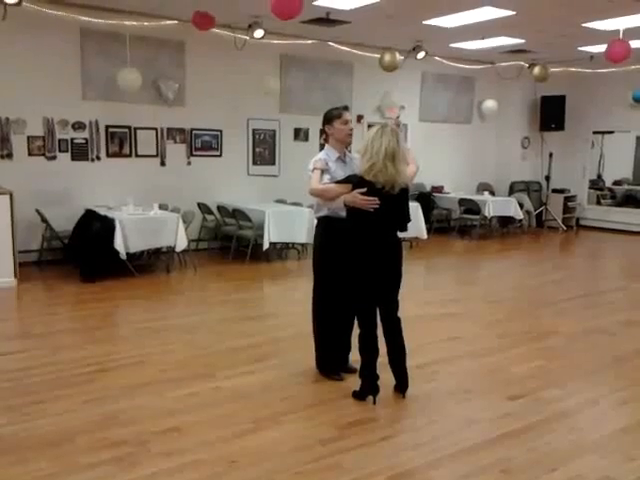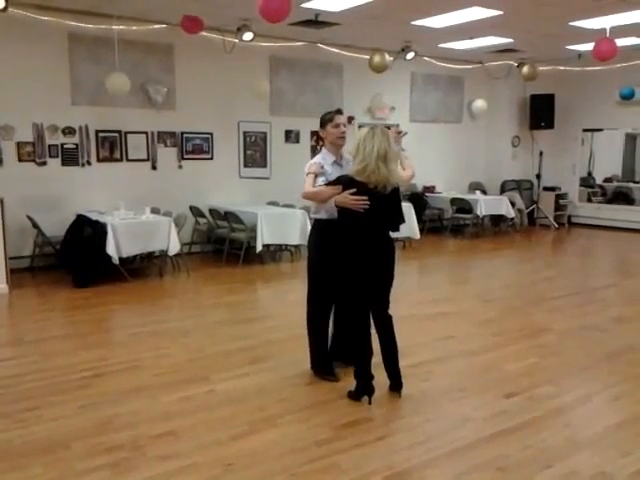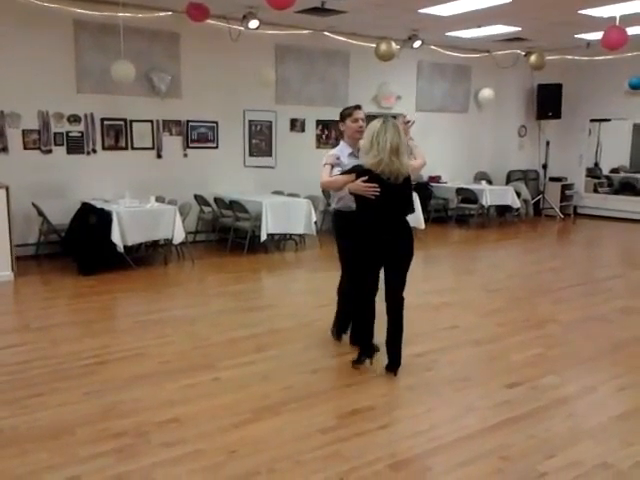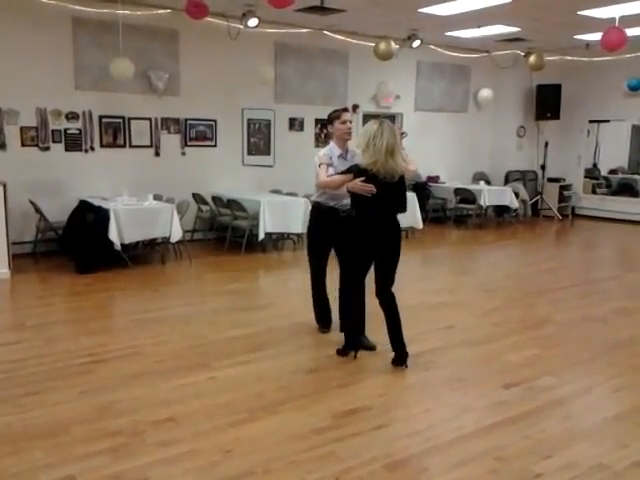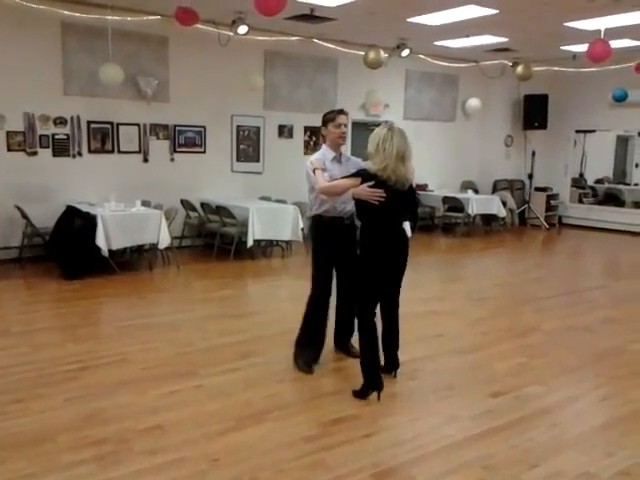
dt=0.7s
person 1, frame 1
left shoulder: (358, 182)
right shoulder: (401, 181)
left elbow: (316, 190)
right elbow: (413, 164)
left wrist: (318, 168)
right wrist: (397, 139)
left hip: (364, 258)
right hip: (391, 256)
left knee: (367, 320)
right knee: (391, 316)
left ankle: (369, 384)
right ankle: (401, 380)
person 1, frame 2
left shoulder: (349, 182)
right shoulder: (393, 182)
right elbow: (409, 171)
left wrist: (312, 172)
right wrist: (395, 146)
left hip: (357, 257)
right hip: (383, 254)
left knee: (360, 319)
right knee: (382, 314)
left ankle: (364, 384)
right ankle: (395, 379)
person 1, frame 3
left shoulder: (363, 171)
right shoulder: (404, 170)
left elbow: (326, 184)
right wrist: (407, 136)
left hip: (373, 241)
right hip: (401, 240)
left knee: (363, 294)
right knee: (395, 298)
left ankle: (365, 347)
right ankle: (394, 360)
person 1, frame 4
left shoulder: (360, 171)
right shoulder: (398, 170)
left hip: (364, 236)
right hip: (390, 235)
left knee: (354, 286)
right knee: (385, 291)
left ankle: (351, 343)
right ankle: (400, 350)
person 1, frame 5
left shoulder: (368, 176)
right shoulder: (405, 179)
left elbow: (324, 188)
right elbow: (411, 215)
left wrist: (318, 169)
left hip: (373, 248)
right hip: (398, 247)
left knee: (366, 311)
right knee: (389, 304)
left ankle: (372, 380)
right ankle: (391, 361)
person 2, frame 1
left shoulder: (355, 161)
right shoulder: (321, 161)
right elbow: (323, 194)
right wrist: (347, 199)
right hip: (330, 231)
left knee: (348, 297)
right knee: (327, 297)
left ankle: (341, 357)
right ankle: (326, 362)
person 2, frame 2
left shoulder: (352, 163)
right shoulder: (318, 164)
right elbow: (313, 194)
right wrist: (337, 200)
right hip: (326, 233)
right knee: (321, 299)
left ankle: (341, 350)
right ankle: (321, 362)
person 2, frame 3
right shoulder: (335, 156)
right elbow: (325, 182)
right wrist: (351, 187)
right hip: (346, 220)
right knee: (351, 275)
right ankle: (340, 324)
person 2, frame 4
left shoulder: (357, 156)
right shoulder: (325, 155)
right elbow: (324, 182)
right wrist: (349, 186)
left hip: (346, 217)
right hip: (323, 216)
right knee: (318, 272)
right ankle: (324, 319)
person 2, frame 5
left shoulder: (353, 162)
right shoulder: (316, 161)
right elbow: (326, 192)
right wrist: (355, 192)
left hip: (348, 226)
right hip: (325, 227)
left knee: (349, 287)
right knee: (322, 290)
left ankle: (343, 340)
right ankle: (305, 350)
